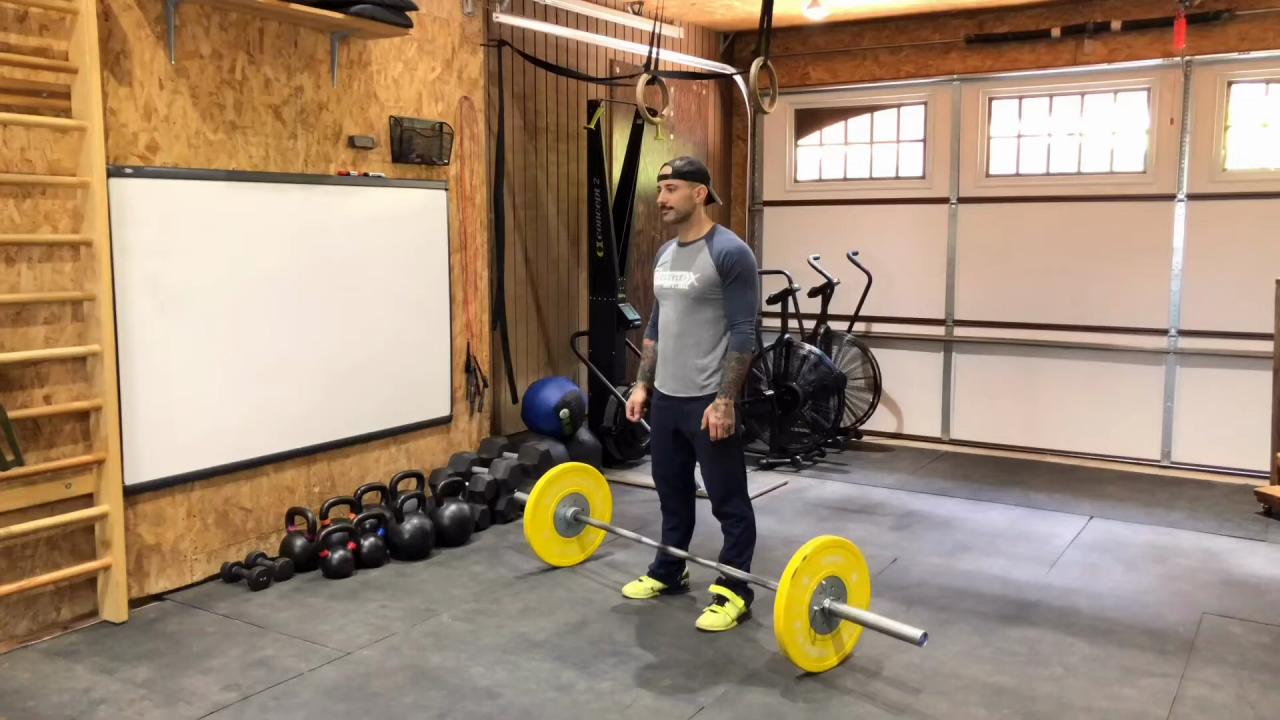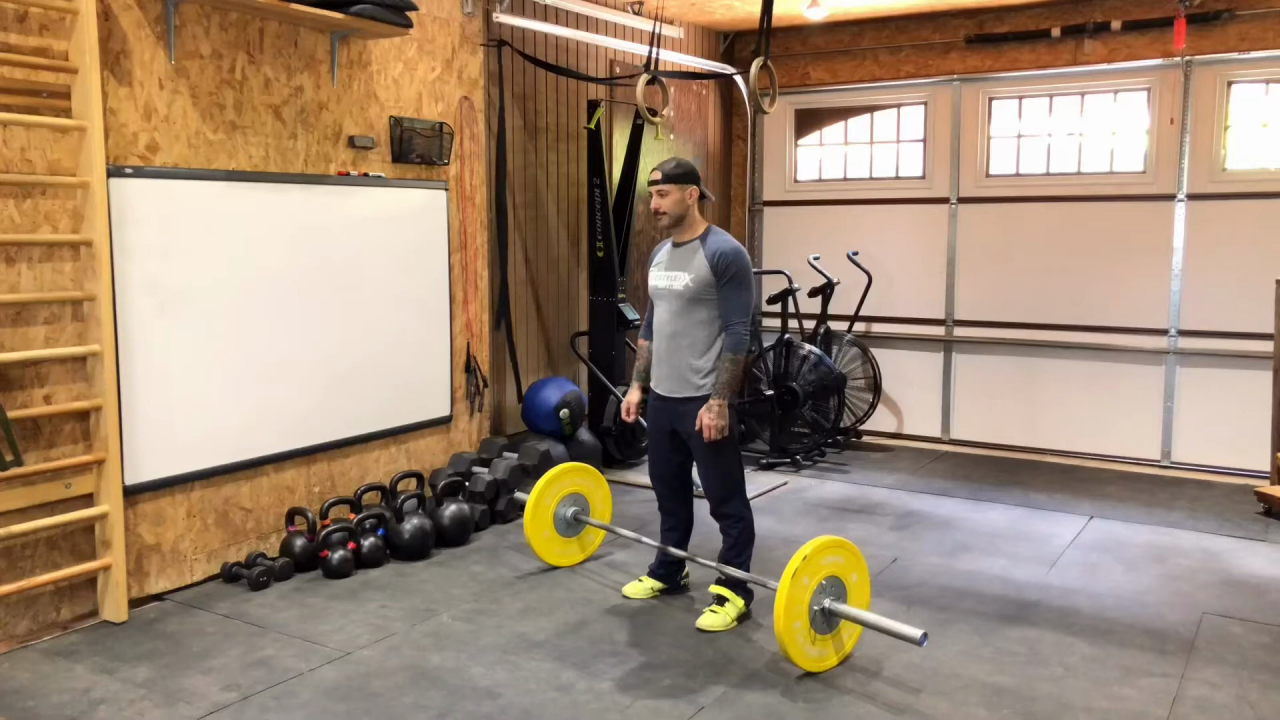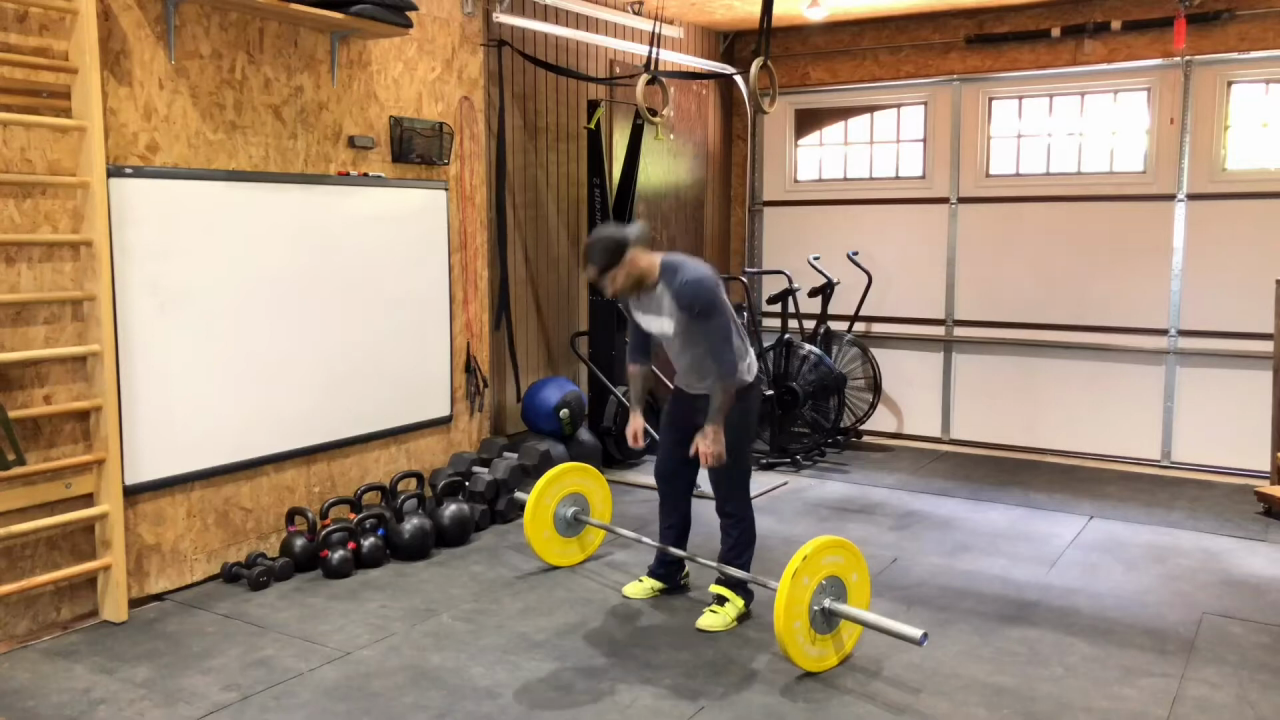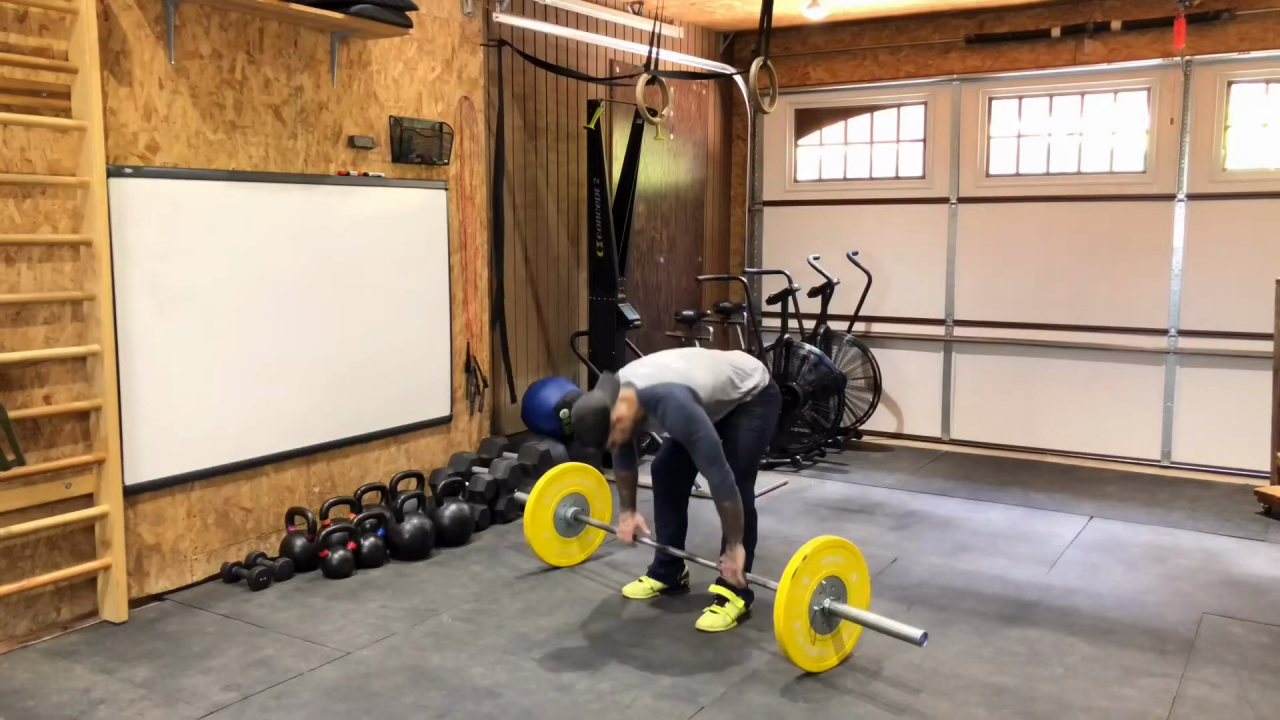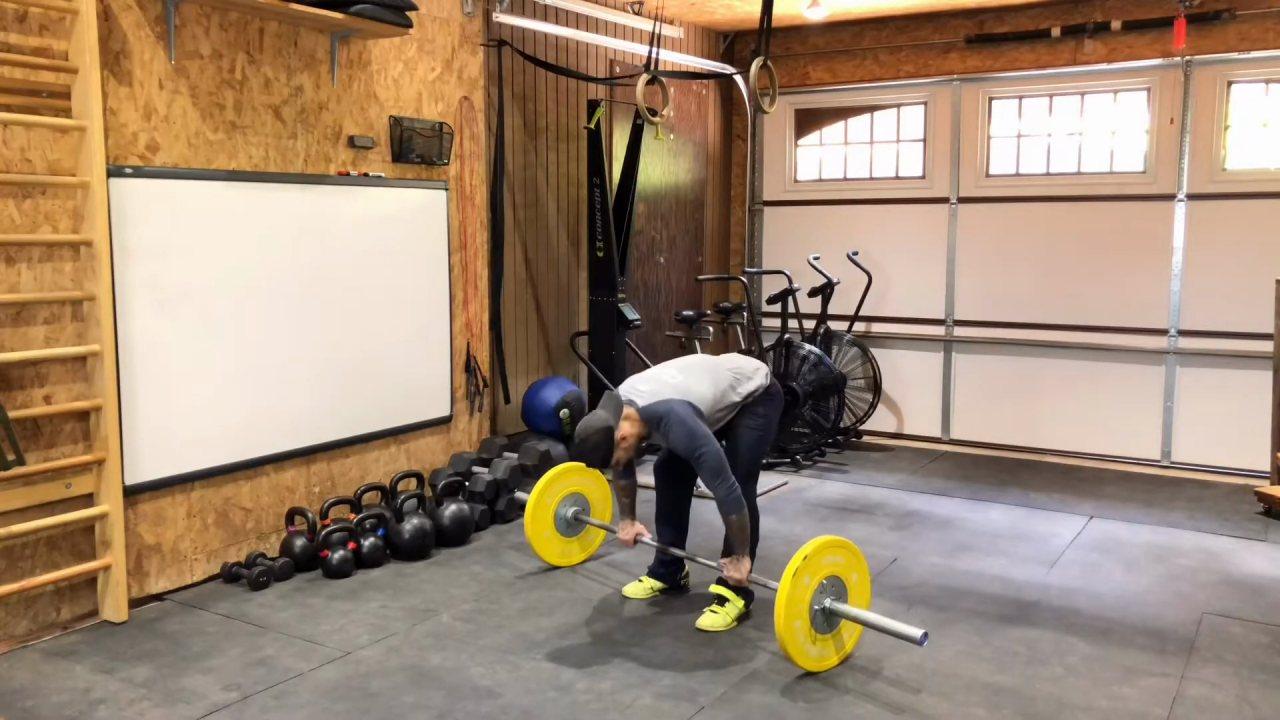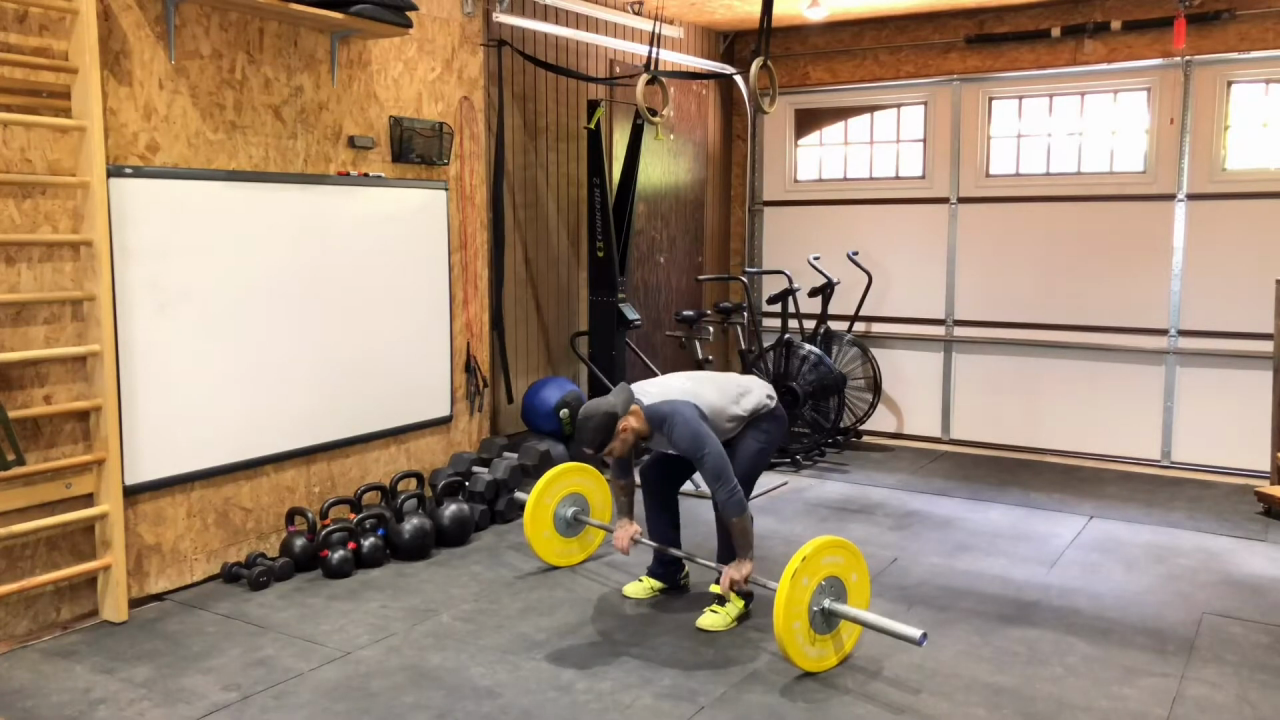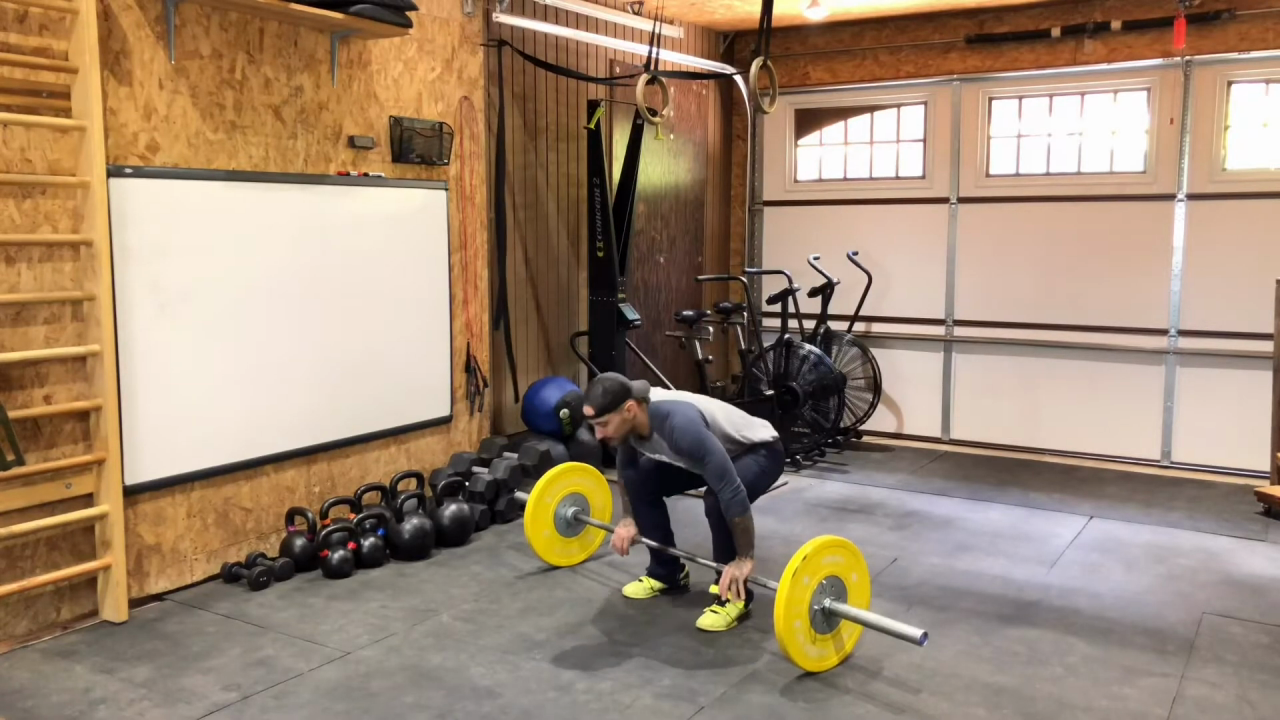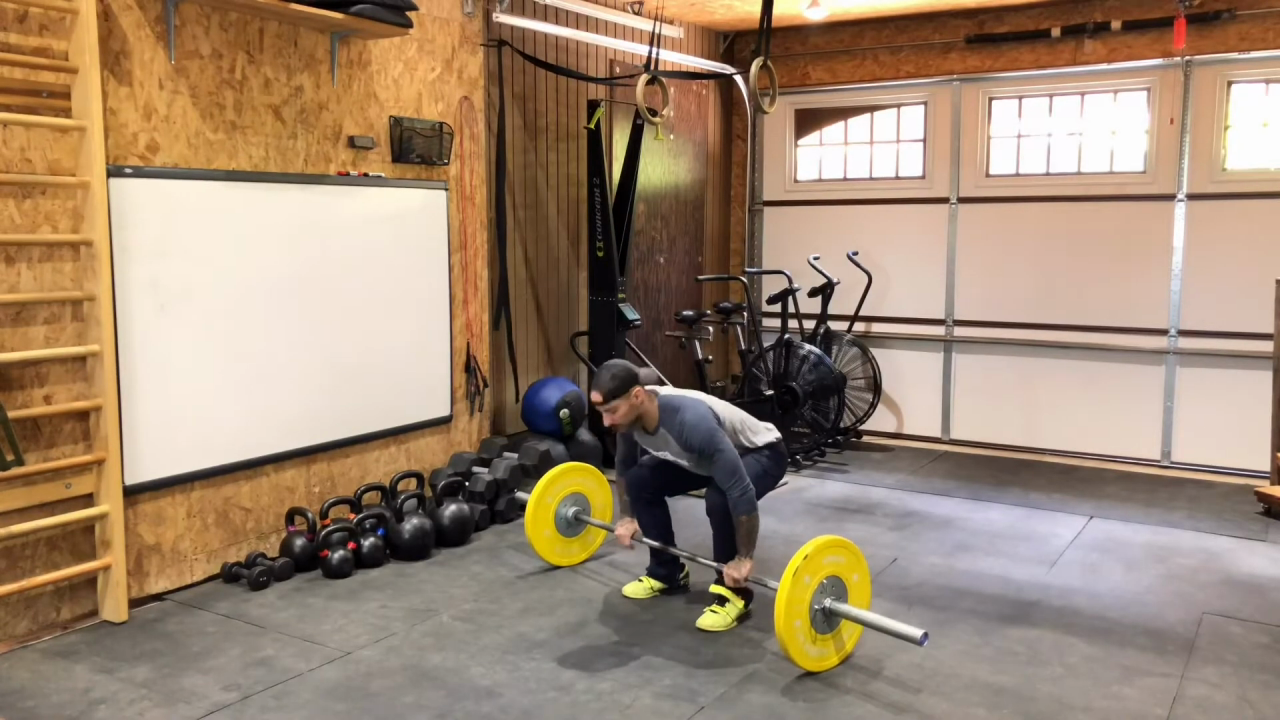
dt=0.4s
person 1, frame 1
left shoulder: (729, 253)
right shoulder: (665, 254)
left elbow: (742, 334)
left wrist: (725, 401)
right wrist: (642, 385)
left hip: (709, 401)
right hip: (667, 398)
left knee: (727, 499)
right knee: (671, 491)
left ankle: (734, 592)
right ankle: (668, 572)
person 1, frame 2
left shoulder: (724, 253)
right shoulder: (660, 254)
left elbow: (737, 335)
left wrist: (719, 402)
right wrist: (637, 385)
left hip: (705, 401)
right hip: (663, 398)
left knee: (725, 499)
right knee: (669, 490)
left ankle: (734, 592)
right ankle: (669, 572)
person 1, frame 3
left shoulder: (691, 282)
right shoulder: (633, 290)
left elbow: (725, 359)
right elbow: (638, 351)
left wrist: (714, 428)
right wrist: (636, 410)
left hip: (734, 389)
right hip: (688, 391)
left knee: (729, 487)
right knee: (669, 480)
left ankle: (733, 591)
right ankle: (668, 573)
person 1, frame 4
left shoulder: (674, 407)
right shoulder: (612, 397)
left elbow: (719, 475)
right elbow: (624, 458)
left wrist: (735, 547)
right wrist: (628, 511)
left hip: (752, 397)
right hip: (715, 391)
left knee: (737, 483)
right knee: (666, 473)
left ankle: (734, 592)
right ankle: (668, 572)
person 1, frame 5
left shoulder: (675, 420)
right shoulder: (616, 412)
left elbow: (724, 487)
right elbow: (622, 469)
left wrist: (741, 557)
right wrist: (627, 518)
left hip: (755, 397)
right hip: (717, 390)
left knee: (738, 484)
right knee: (669, 474)
left ankle: (734, 591)
right ankle: (669, 571)
person 1, frame 6
left shoulder: (679, 422)
right shoulder: (621, 413)
left elbow: (728, 489)
right elbow: (620, 469)
left wrist: (744, 559)
right wrist: (624, 519)
left hip: (760, 417)
right hip: (720, 417)
left knee: (723, 493)
right knee: (655, 476)
left ankle: (734, 593)
right ankle: (668, 571)
person 1, frame 7
left shoulder: (680, 424)
right shoulder: (628, 419)
left elbow: (731, 492)
right elbow: (627, 467)
left wrist: (744, 559)
right wrist: (628, 518)
left hip: (759, 451)
left knee: (717, 501)
right knee: (639, 481)
left ankle: (733, 594)
right ankle: (668, 572)
person 1, frame 8
left shoulder: (690, 420)
right shoulder: (631, 412)
left elbow: (741, 491)
right elbow: (625, 465)
left wrist: (744, 558)
right wrist: (627, 516)
left hip: (762, 453)
left knee: (719, 498)
right knee: (640, 479)
left ankle: (733, 592)
right ankle: (667, 572)
